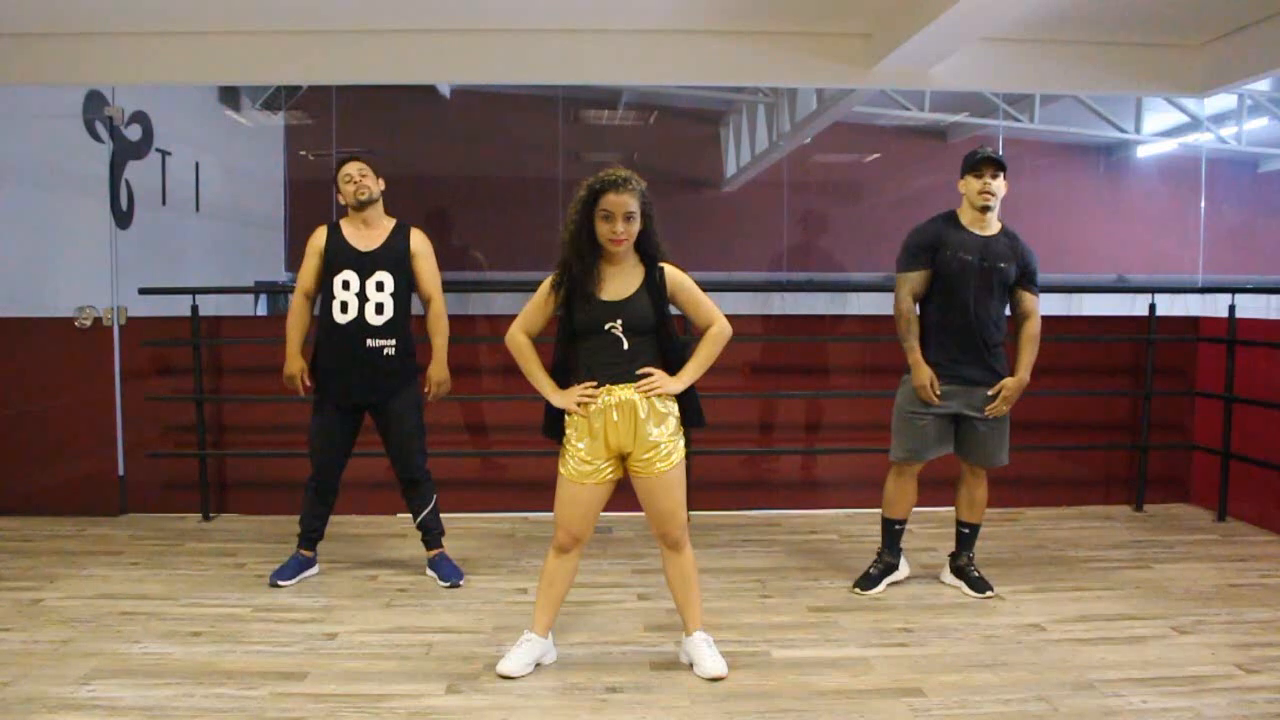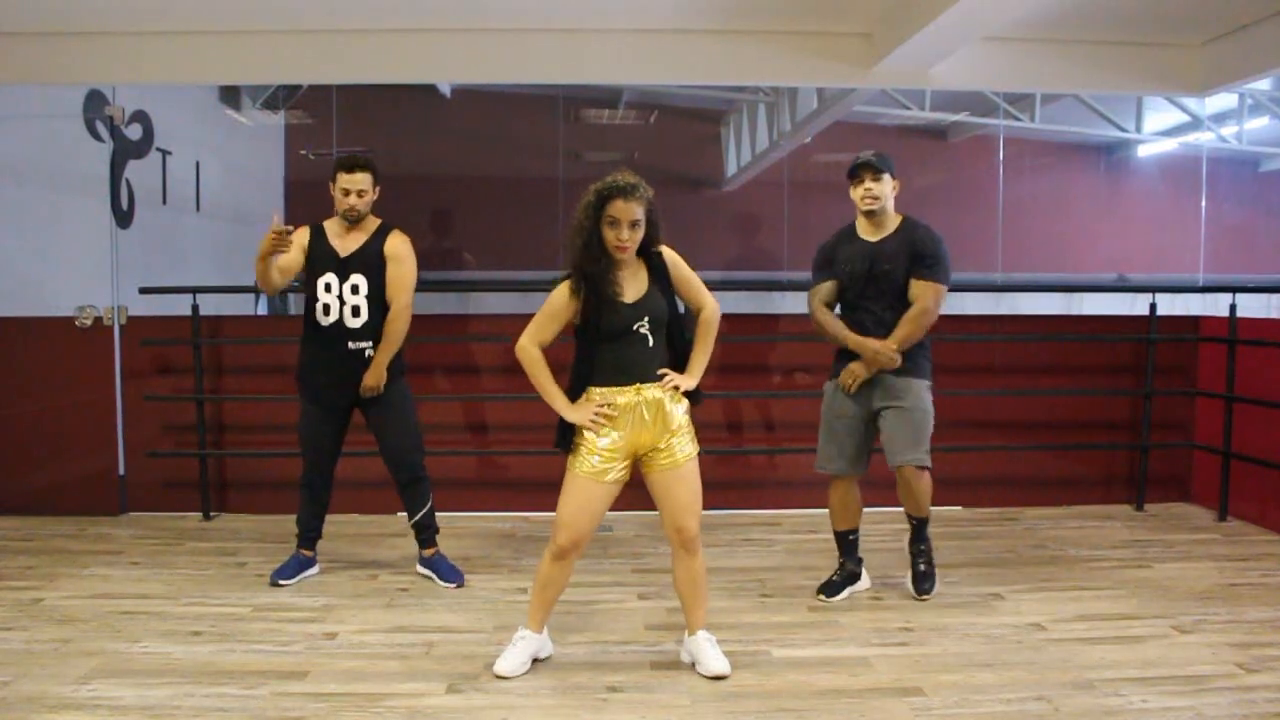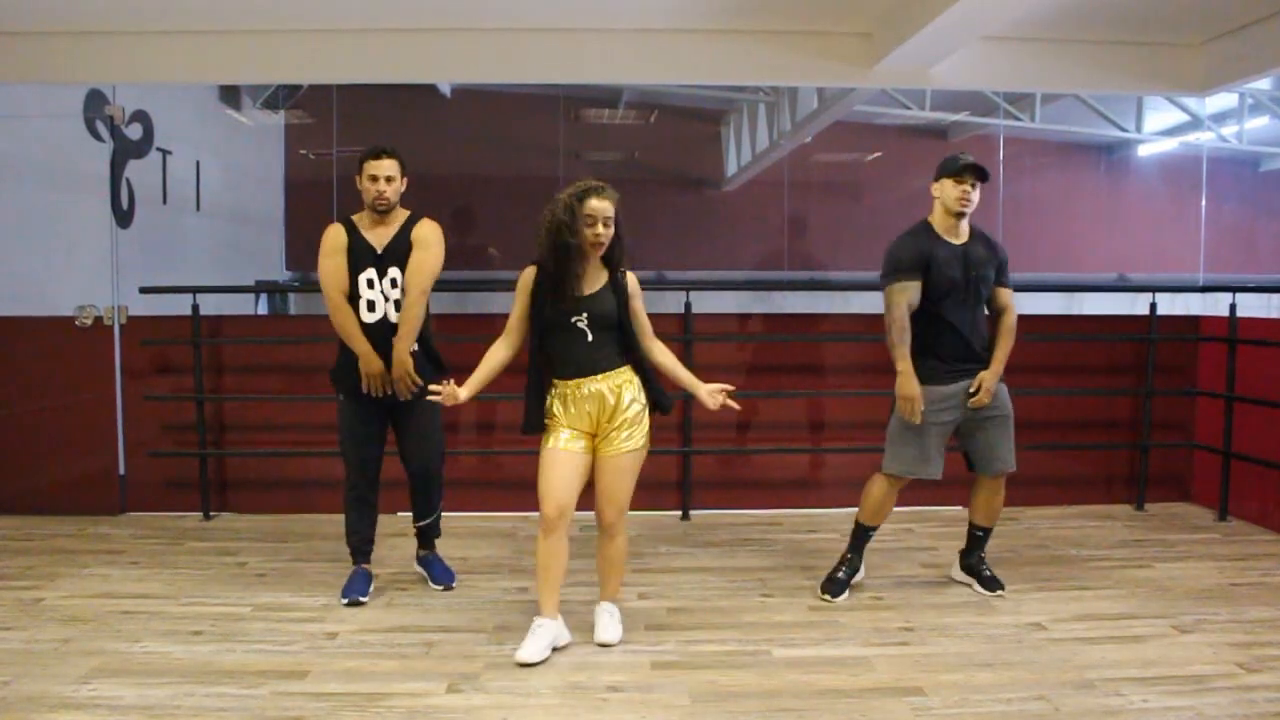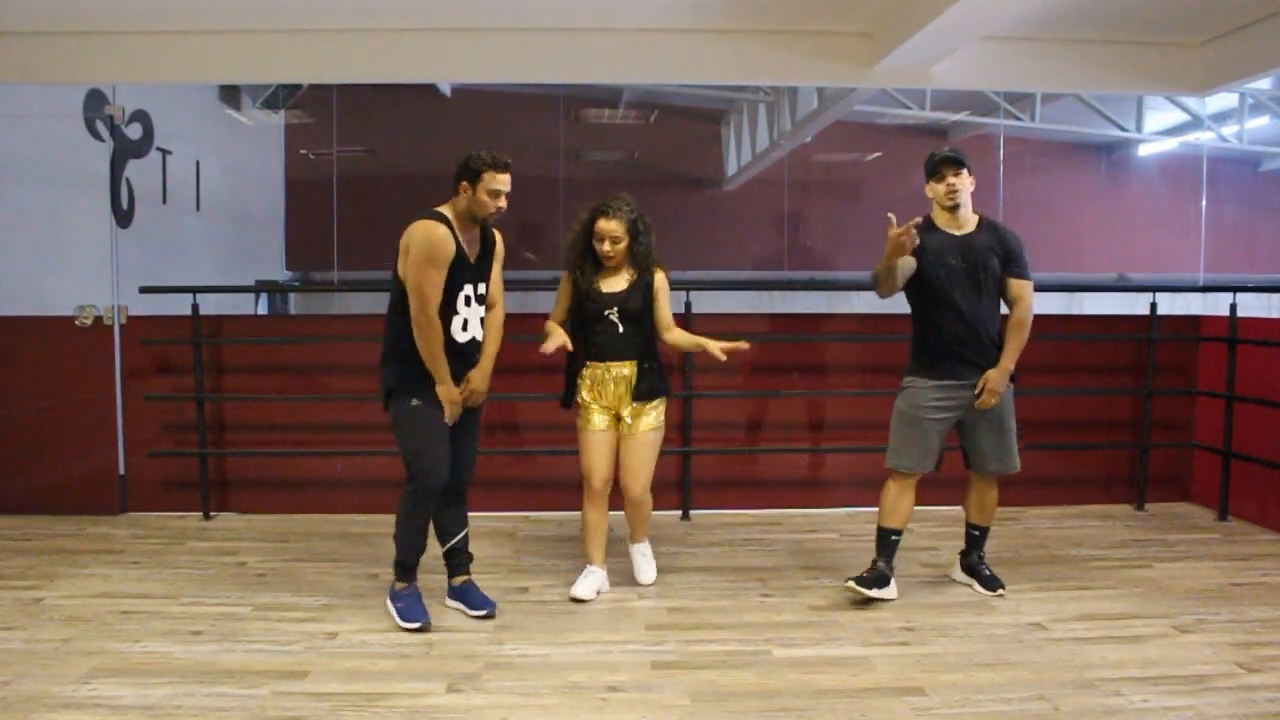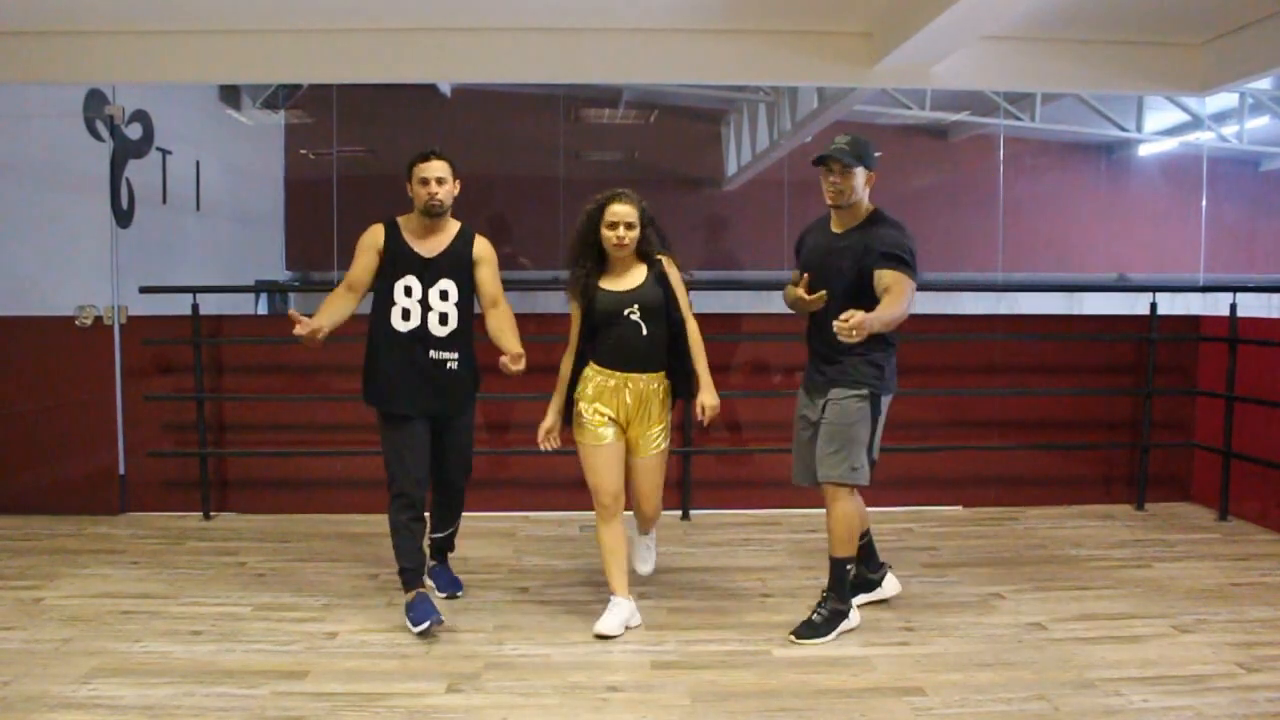
dt=1s
person 1, frame 1
left shoulder: (662, 276)
right shoulder: (568, 279)
left elbow: (719, 327)
right elbow: (518, 335)
left wrist: (681, 380)
right wrist: (552, 392)
left hip: (652, 418)
right hip: (588, 422)
left knee: (673, 535)
right knee: (567, 538)
left ankle: (696, 638)
right ankle: (537, 638)
person 1, frame 2
left shoulder: (665, 265)
right shoulder: (578, 286)
left elbow: (710, 311)
right elbow: (528, 346)
left wrist: (691, 376)
right wrist: (565, 406)
left hip: (667, 416)
right hip: (605, 421)
left knee: (686, 534)
right knee: (567, 538)
left ankle: (698, 638)
right ankle: (532, 634)
person 1, frame 3
left shoulder: (623, 281)
right shoulder: (536, 277)
left elbow: (649, 343)
right elbow: (510, 339)
left wrist: (697, 387)
right wrist: (468, 388)
left hip: (622, 402)
right hip: (564, 406)
left knee: (610, 517)
right knee: (553, 513)
left ankle: (608, 606)
right ankle: (546, 622)
person 1, frame 4
left shoulder: (651, 277)
right shoulder: (576, 276)
left elbow: (668, 332)
right elbow: (556, 322)
left wrist: (705, 343)
right wrist: (556, 335)
left hip: (642, 386)
right hip: (594, 388)
left knee: (636, 488)
right knee: (596, 484)
left ankle: (640, 544)
right ankle: (594, 568)
person 1, frame 5
left shoulder: (661, 270)
right shoulder: (584, 284)
left elbow: (688, 330)
right elbow: (574, 349)
left wrist: (706, 387)
right wrist: (555, 409)
left hip: (652, 398)
right hip: (598, 396)
left knee: (645, 505)
right knee: (606, 502)
left ankle: (645, 533)
right ankle: (621, 601)
person 2, frame 1
left shoulder: (1018, 251)
right shoulder: (931, 234)
left elbow: (1029, 318)
right elbow: (905, 299)
left wrist: (1021, 376)
right wrist: (916, 362)
left hip: (988, 381)
right hip: (931, 375)
left knee: (977, 469)
right knee: (906, 463)
left ankle: (961, 562)
right ankle: (890, 557)
person 2, frame 2
left shoulder: (923, 241)
right shoulder: (834, 248)
left elbow: (925, 310)
right elbow: (818, 308)
left wrist: (880, 355)
right wrist: (863, 346)
left hip: (906, 372)
right hip: (850, 371)
left knee: (909, 464)
right knee: (840, 473)
left ankle: (920, 544)
right ankle: (850, 565)
person 2, frame 3
left shoulder: (991, 250)
right shoulder: (911, 247)
left elbow: (1006, 312)
right elbow: (898, 310)
left wrist: (995, 370)
right wrist: (904, 373)
left hip: (982, 380)
right hip: (931, 381)
left knee: (994, 474)
right knee: (895, 472)
left ankle: (972, 558)
right ankle: (851, 559)
person 2, frame 4
left shoulder: (1003, 240)
right shoulder: (914, 238)
left elbow: (1022, 307)
right elbow: (886, 285)
left wrist: (1004, 368)
right wrist: (892, 258)
left hip: (987, 377)
right hip: (927, 379)
left knee: (988, 473)
right knee: (904, 472)
left ankle: (972, 561)
right ankle: (883, 568)
person 2, frame 5
left shoulder: (887, 237)
right shoulder: (812, 234)
left elbow: (900, 298)
right elbow: (797, 288)
left wrist: (872, 320)
right wrist: (796, 298)
left hip: (861, 381)
right hip: (816, 378)
left knee: (838, 483)
right knee: (827, 483)
left ankle: (839, 601)
right ankle: (872, 573)
person 3, frame 1
left shoulder: (412, 239)
right shoulder: (324, 237)
left elbow: (434, 301)
right elbow: (303, 297)
left wrist: (439, 360)
right wrist: (293, 353)
left hip: (395, 376)
right hip: (335, 376)
left knee: (413, 468)
right knee: (324, 469)
left ankle: (436, 552)
right ankle: (306, 553)
person 3, frame 2
left shoulder: (394, 242)
right shoulder: (308, 237)
left elbow: (400, 309)
right elbow: (268, 284)
left wrist: (380, 365)
right wrist: (268, 251)
left hip: (381, 371)
right hip: (322, 374)
left knee: (409, 463)
right knee: (316, 467)
left ankle: (429, 552)
right ankle: (305, 552)
person 3, frame 3
left shoulder: (425, 230)
right shoulder: (338, 235)
left elbow: (417, 293)
right elbow: (336, 302)
left wrist: (402, 353)
right wrist: (367, 358)
left hip: (414, 371)
right hip: (360, 373)
left knee: (427, 466)
right knee: (360, 475)
left ankle: (428, 550)
right ankle: (361, 565)
person 3, frame 4
left shoulder: (492, 240)
right shoulder: (430, 234)
left elbow: (494, 308)
right elbow: (424, 315)
left wrist: (482, 370)
right wrist: (442, 383)
left hip: (464, 380)
right hip: (416, 380)
left knee: (456, 482)
right knee: (428, 479)
left ankle: (459, 579)
right ankle: (403, 582)
person 3, frame 5
left shoulder: (477, 247)
right shoulder: (381, 236)
left elbow: (495, 303)
right elbow: (352, 289)
left wrist: (510, 345)
right wrist: (318, 322)
left hip: (454, 386)
right hip: (397, 387)
left knee: (452, 481)
right knee: (407, 489)
left ankle: (440, 561)
right ankle: (414, 590)
